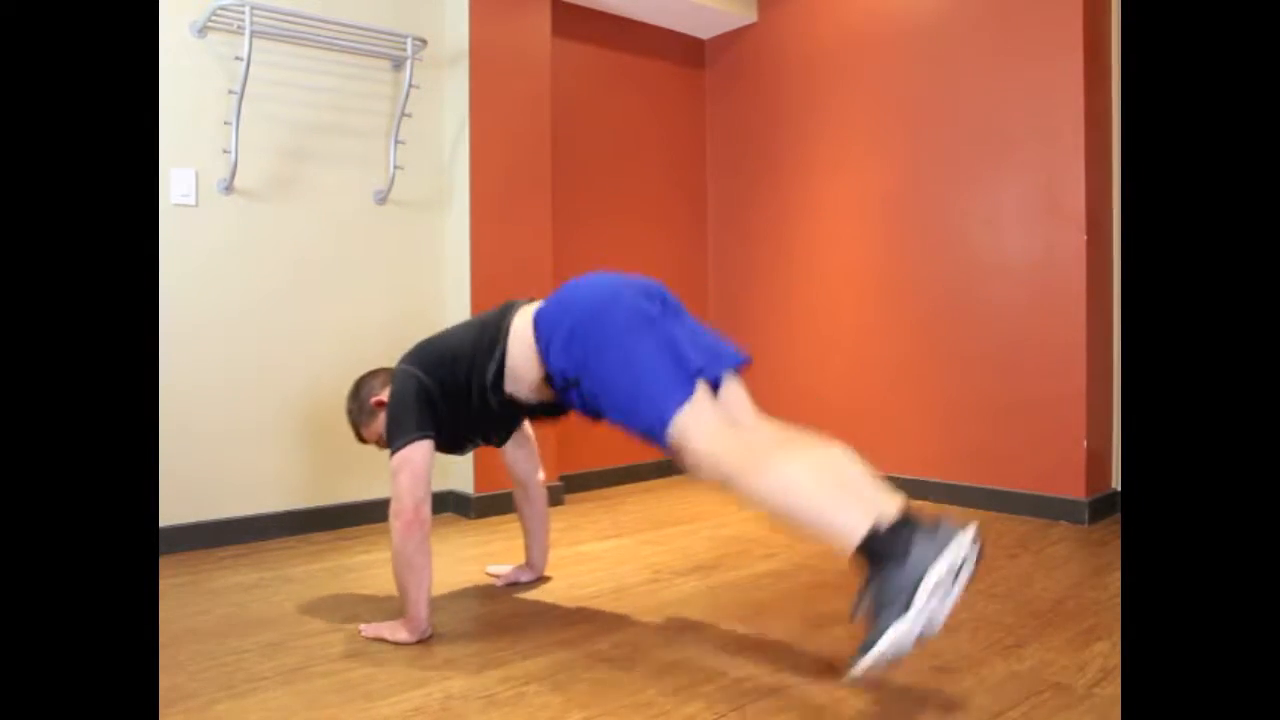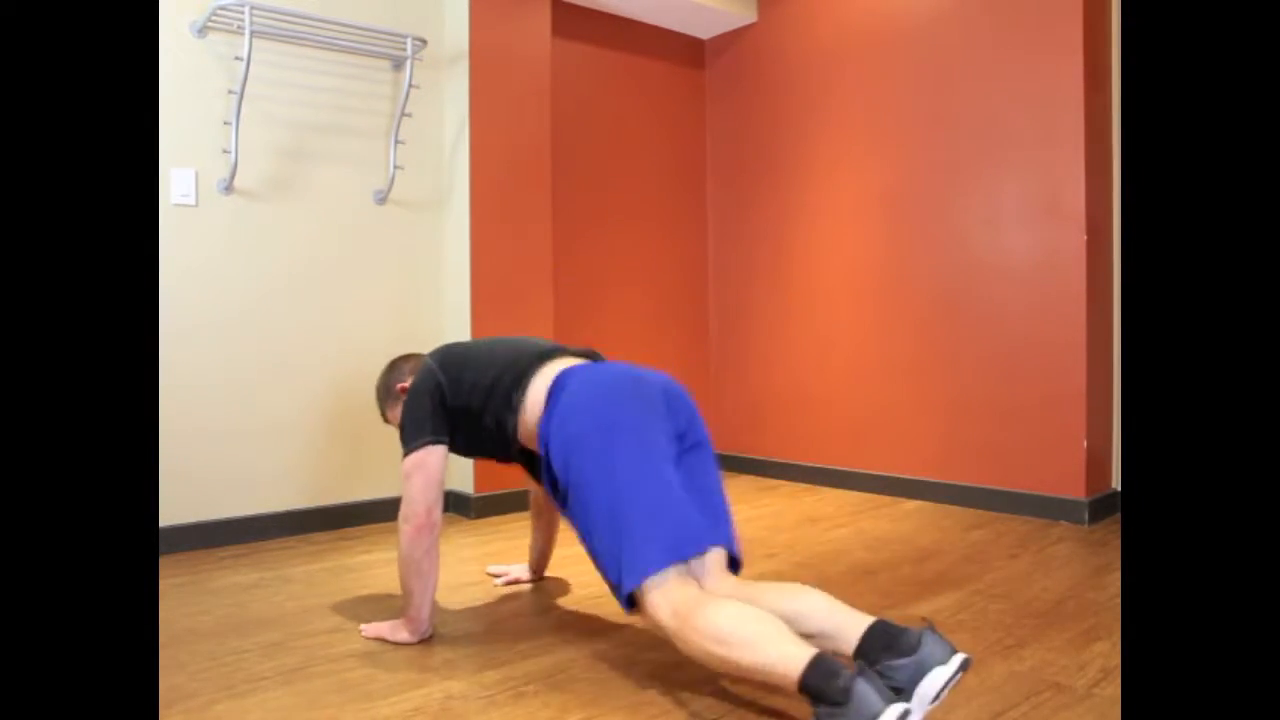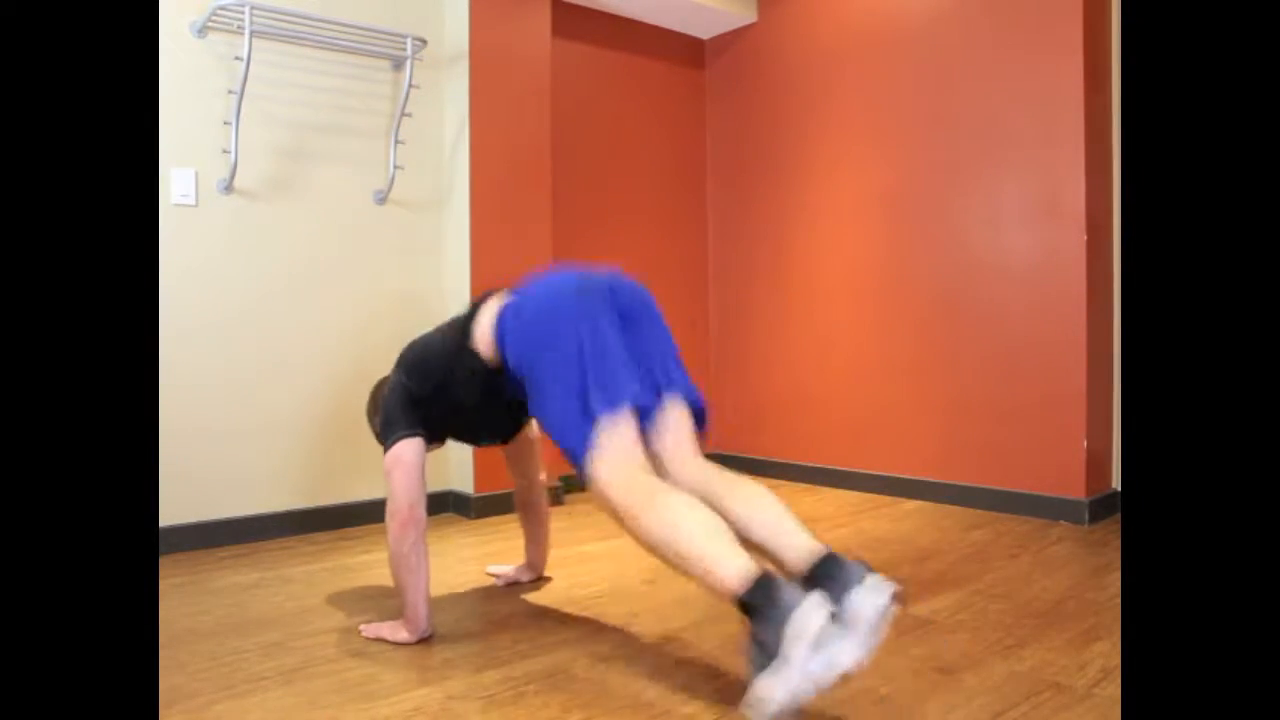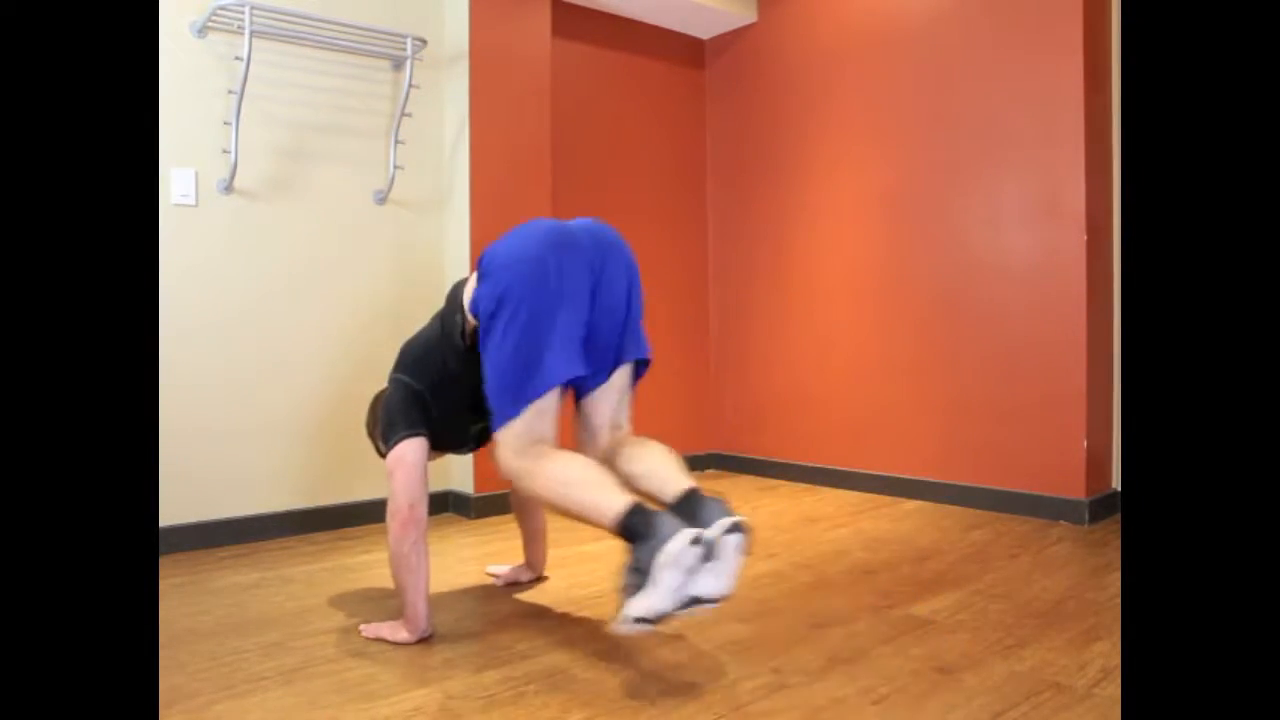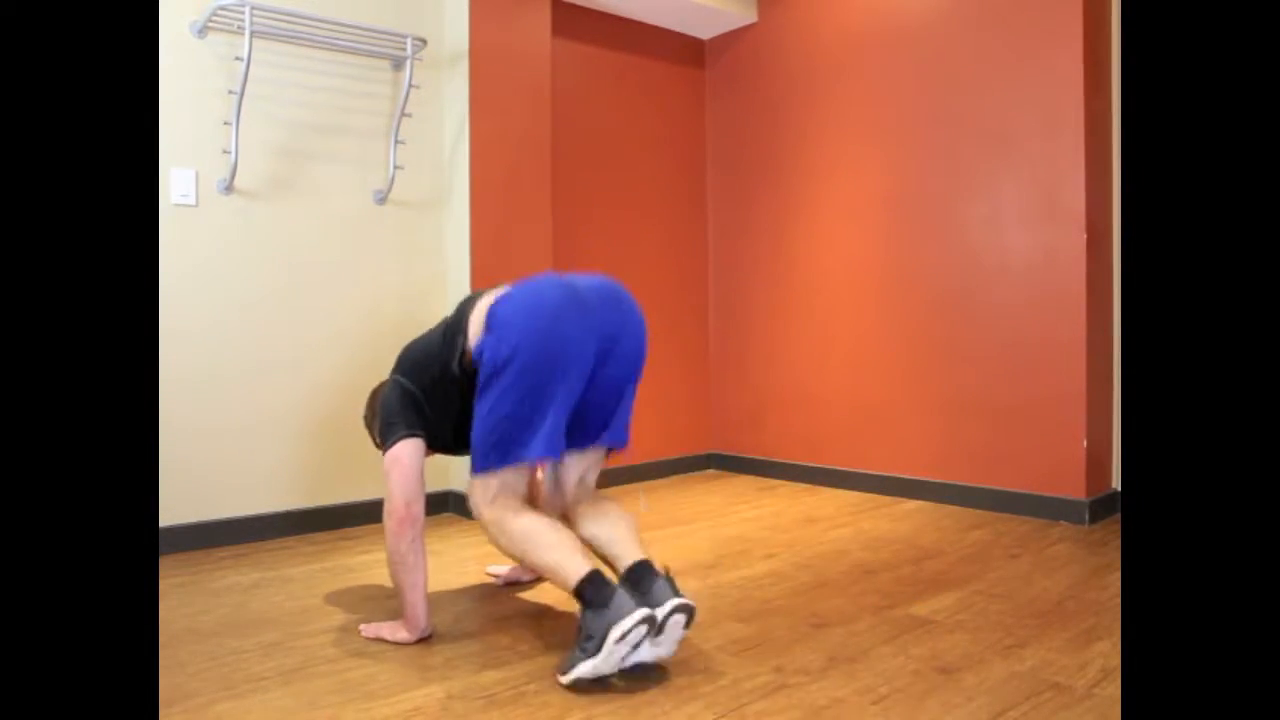
dt=0.2s
person 1, frame 1
left shoulder: (411, 390)
right shoulder: (459, 391)
left elbow: (409, 511)
right elbow: (527, 471)
left wrist: (413, 621)
right wrist: (534, 563)
left hip: (585, 323)
right hip: (620, 304)
left knee: (719, 449)
right knee: (751, 432)
left ankle: (897, 559)
right ankle: (917, 541)
person 1, frame 2
left shoulder: (429, 389)
right shoulder: (479, 379)
left elbow: (420, 517)
right elbow: (548, 476)
left wrist: (414, 622)
right wrist: (536, 568)
left hip: (595, 412)
right hip: (656, 400)
left knee: (680, 609)
right knee: (715, 593)
right ankle: (895, 649)
person 1, frame 3
left shoulder: (403, 394)
left elbow: (404, 511)
right elbow: (526, 469)
left wrist: (414, 621)
right wrist: (532, 565)
left hip: (551, 312)
right hip: (617, 296)
left knee: (627, 486)
right knee: (690, 472)
left ankle: (780, 611)
right ankle: (838, 581)
person 1, frame 4
left shoulder: (405, 399)
left elbow: (406, 510)
left wrist: (414, 623)
right wrist: (534, 564)
left hip: (527, 266)
left knee: (524, 457)
right knee: (610, 444)
left ankle: (653, 536)
right ankle: (702, 518)
person 1, frame 5
left shoulder: (402, 397)
left elbow: (403, 511)
right elbow: (519, 473)
left wrist: (413, 623)
right wrist: (530, 562)
left hip: (534, 324)
left knee: (493, 505)
right knee: (576, 497)
left ankle: (608, 606)
right ankle: (649, 588)
